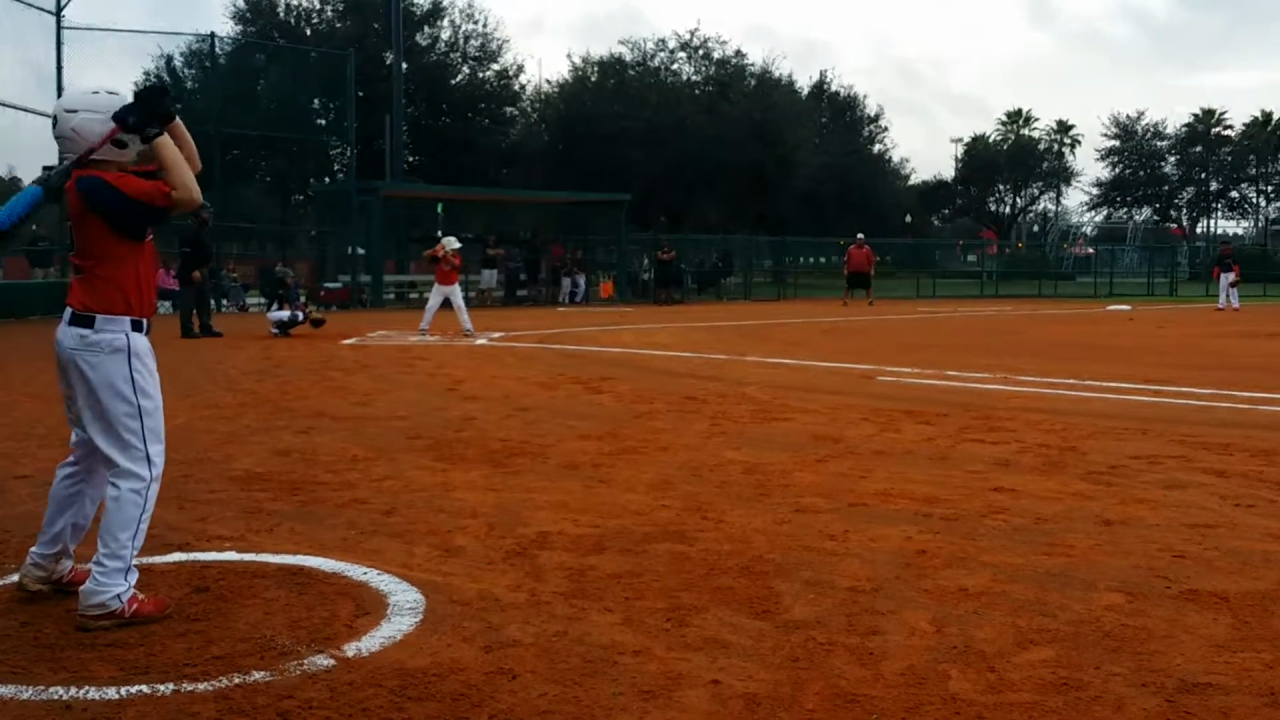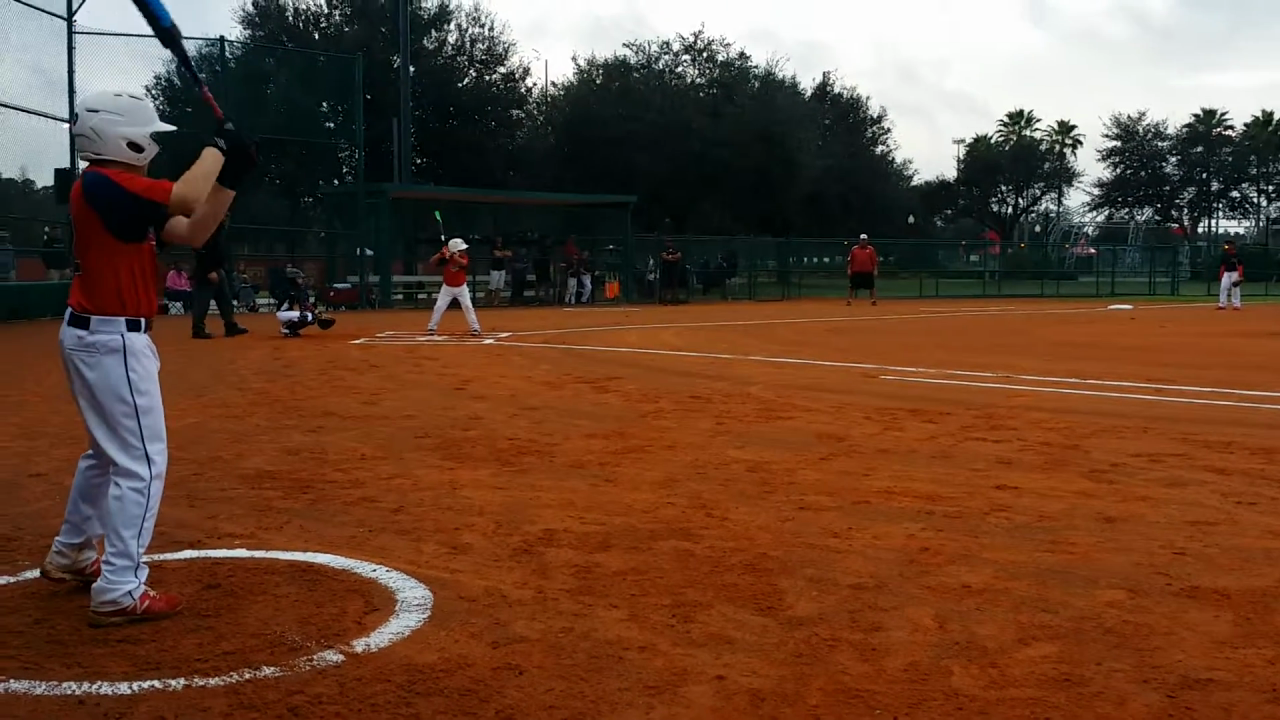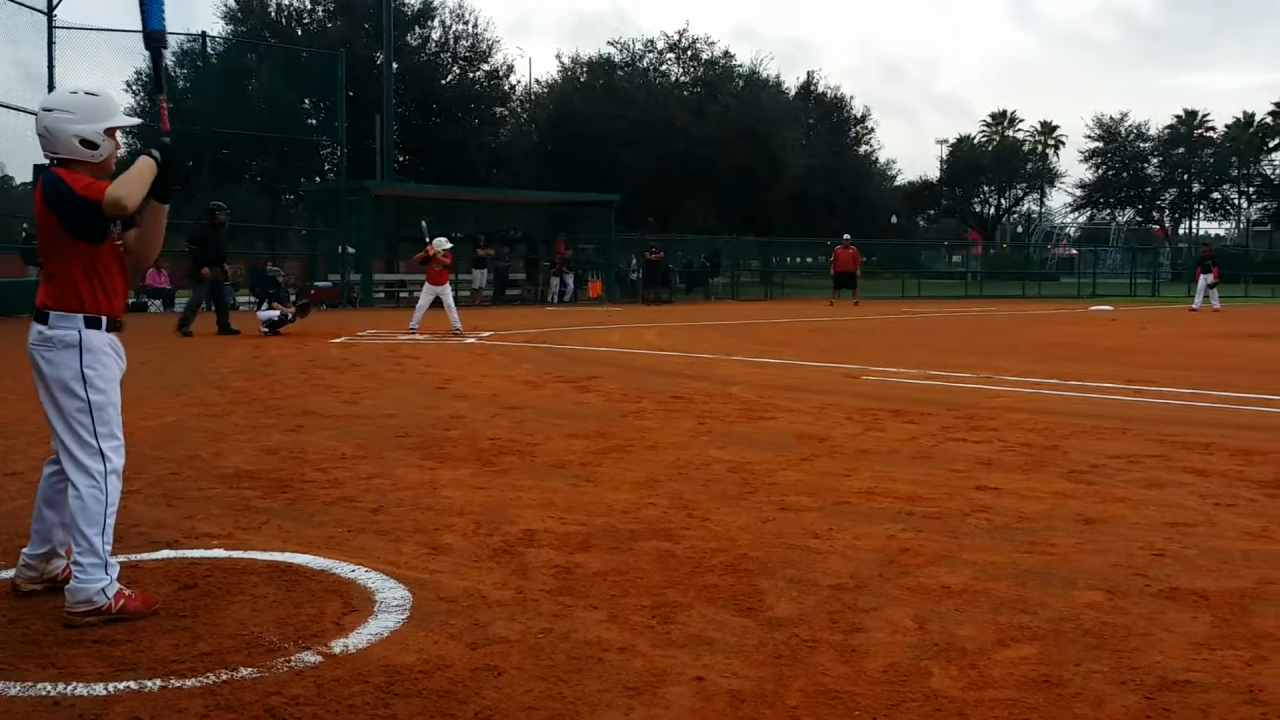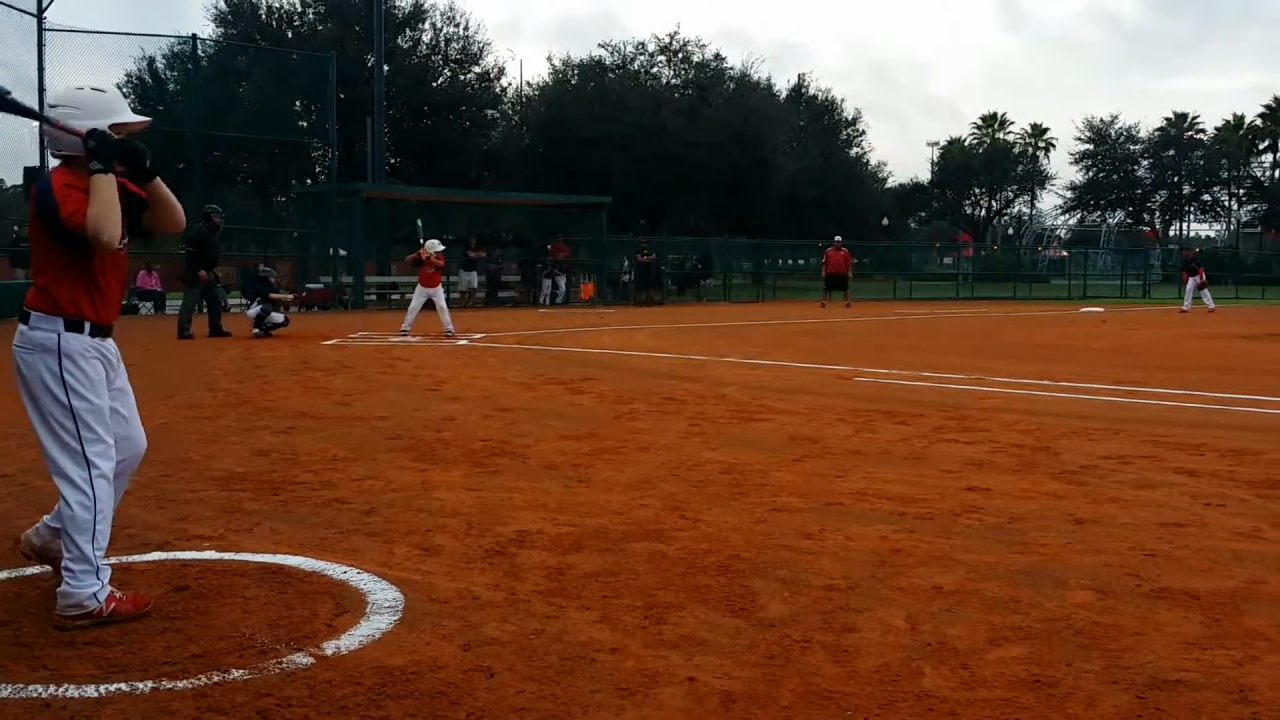
dt=0.4s
person 1, frame 1
left shoulder: (103, 183)
right shoulder: (97, 185)
left elbow: (188, 167)
right elbow: (190, 196)
left wrist: (164, 118)
right wrist: (155, 130)
left hip: (85, 333)
right hip: (111, 338)
left knee: (88, 456)
right knee: (138, 463)
left ankle: (47, 564)
right ankle: (108, 595)
person 1, frame 2
left shoulder: (124, 193)
right shoulder: (101, 183)
left elbow: (192, 233)
right elbow: (186, 197)
left wrist: (231, 179)
right wrist: (219, 145)
left hip: (98, 334)
right hip: (112, 339)
left knee: (110, 451)
right knee: (141, 461)
left ankle: (71, 554)
right ankle: (119, 592)
person 1, frame 3
left shoulder: (91, 189)
right shoulder: (61, 183)
left elbow: (144, 253)
right elbow: (122, 201)
left wrist: (159, 192)
right wrist: (151, 157)
left hip: (89, 336)
right hip: (75, 338)
left knee: (72, 454)
right knee: (99, 459)
left ankle: (40, 563)
right ankle: (92, 592)
person 1, frame 4
left shoulder: (115, 187)
right shoulder: (59, 185)
left elbow: (174, 223)
right elbow: (104, 238)
left wrist: (142, 171)
right wrist: (102, 168)
left hip: (95, 342)
right hip: (58, 343)
left knee: (127, 448)
right knee: (90, 464)
left ankle: (53, 536)
right ankle: (84, 596)
